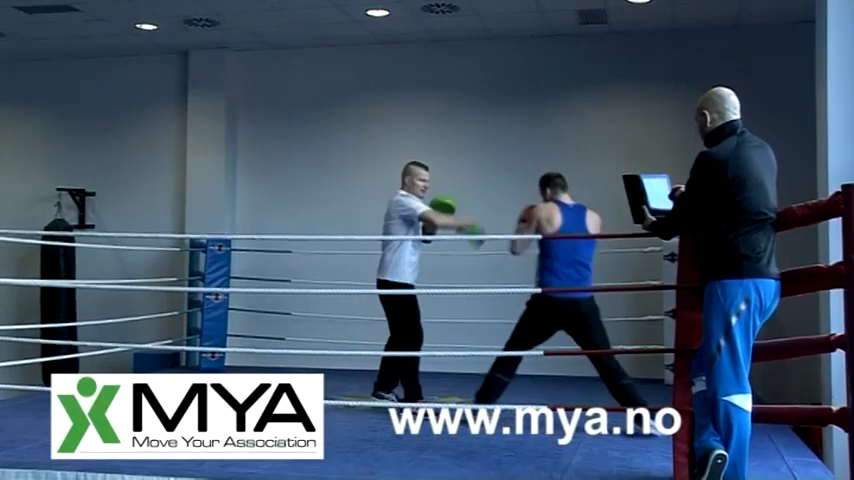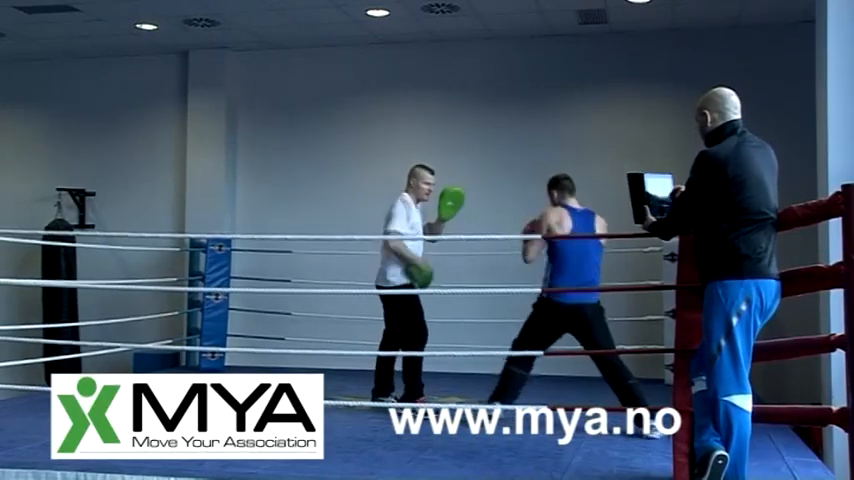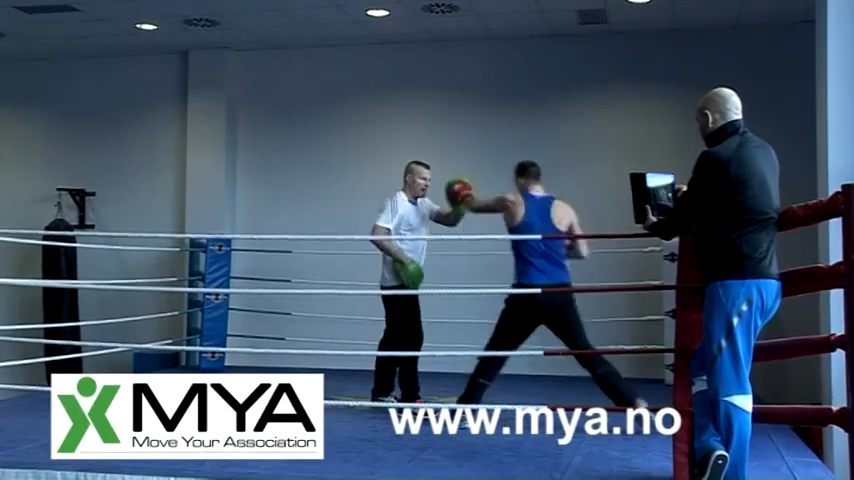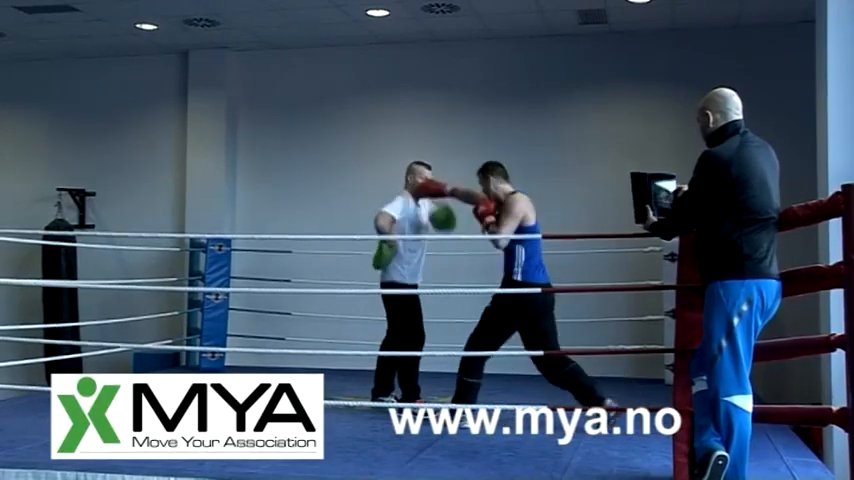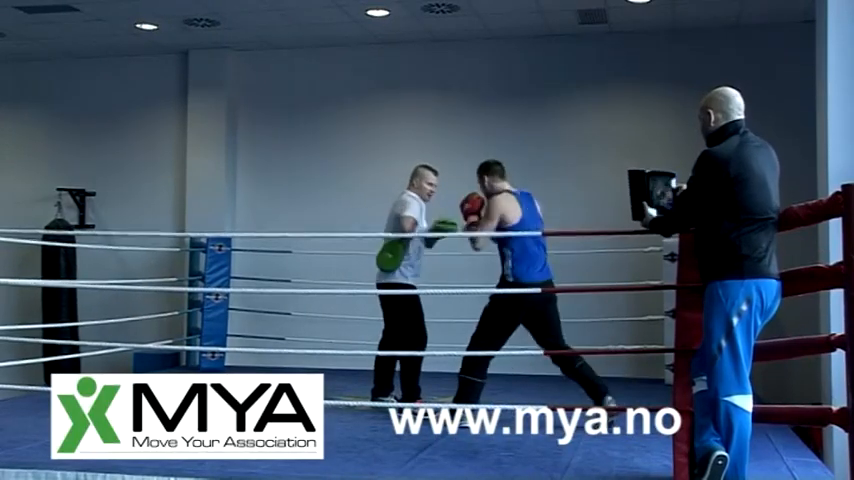
dt=0.2s
person 1, frame 1
left shoulder: (714, 158)
right shoulder: (761, 151)
left elbow: (686, 219)
left wrist: (655, 225)
right wrist: (691, 195)
left hip: (734, 281)
right hip: (762, 278)
left knee: (728, 380)
right knee: (706, 367)
person 1, frame 2
left shoulder: (713, 157)
right shoulder: (762, 151)
left elbow: (686, 218)
left wrist: (655, 225)
right wrist: (690, 195)
left hip: (735, 281)
right hip: (762, 279)
left knee: (728, 381)
right knee: (706, 367)
person 1, frame 3
left shoulder: (716, 157)
right shoulder: (763, 151)
left elbow: (688, 218)
left wrist: (655, 225)
right wrist: (691, 196)
left hip: (735, 281)
right hip: (764, 279)
left knee: (728, 380)
right knee: (706, 367)
person 1, frame 4
left shoulder: (717, 157)
right shoulder: (763, 151)
left elbow: (689, 217)
left wrist: (657, 225)
right wrist: (691, 196)
left hip: (736, 280)
right hip: (764, 278)
left knee: (729, 380)
right knee: (706, 367)
person 1, frame 5
left shoulder: (716, 157)
right shoulder: (764, 152)
left elbow: (687, 216)
left wrist: (654, 221)
right wrist: (691, 195)
left hip: (736, 280)
right hip: (764, 278)
left knee: (729, 381)
right knee: (707, 367)
person 2, frame 1
left shoulder: (542, 212)
right shoulder: (592, 218)
left elbow: (516, 249)
left wrist: (524, 224)
left hip: (548, 302)
right hip: (582, 303)
left knee: (511, 352)
right knee: (606, 362)
left ankle: (482, 408)
right ankle: (642, 416)
person 2, frame 2
left shoulder: (551, 216)
right shoulder: (600, 222)
left elbow: (528, 257)
left wrist: (530, 233)
left hip: (554, 305)
right hip: (589, 307)
left knee: (521, 353)
right knee: (612, 364)
left ankle: (499, 404)
right ankle: (646, 420)
person 2, frame 3
left shoulder: (511, 202)
right shoulder: (564, 210)
left elbow: (474, 207)
right elbow: (582, 253)
left wrist: (465, 198)
left hip: (527, 294)
right hip: (559, 293)
left knee: (496, 352)
right knee: (586, 353)
right ankle: (634, 404)
person 2, frame 4
left shoulder: (517, 202)
right shoulder: (515, 201)
left elbow: (500, 241)
right elbow: (481, 199)
left wrist: (487, 220)
right wrist: (448, 190)
left hip: (525, 290)
right hip: (537, 292)
left knee: (477, 349)
right knee: (549, 357)
right ankle: (600, 402)
person 2, frame 5
left shoulder: (498, 202)
right shoulder: (531, 200)
left elbow: (478, 244)
left wrist: (471, 220)
left hip: (517, 289)
right hip: (543, 288)
left knee: (480, 349)
right knee: (559, 349)
right ankle: (604, 399)
person 3, frame 1
left shoulder: (408, 203)
right shoulder: (403, 201)
left elbow: (425, 235)
right elbow: (435, 219)
left wrist: (443, 225)
right wrist: (465, 223)
left hip: (396, 280)
right hip: (395, 280)
left knee: (401, 335)
right knee: (411, 336)
left ankle: (384, 387)
right ankle: (412, 399)
person 3, frame 2
left shoulder: (410, 206)
right shoulder: (403, 205)
left elbow: (429, 233)
right elbow: (392, 243)
left wrist: (444, 217)
right wrist: (419, 263)
left hip: (393, 283)
right hip: (398, 283)
left knee: (394, 337)
right knee: (416, 336)
left ankle: (382, 393)
right ankle: (413, 397)
person 3, frame 3
left shoulder: (423, 203)
right shoulder: (396, 202)
left elbow: (449, 220)
right elbow: (377, 235)
left wrist: (459, 207)
right wrist: (403, 259)
left hip: (403, 282)
right hip: (398, 282)
left knee: (394, 337)
right knee: (411, 337)
left ankle: (382, 393)
right ankle: (410, 399)
person 3, frame 4
left shoulder: (423, 205)
right shoulder: (402, 201)
left elbow: (441, 222)
right elbow: (381, 220)
left wrist: (444, 215)
right wrist: (389, 242)
left hip: (407, 282)
right hip: (399, 282)
left knee: (397, 337)
right knee: (412, 337)
left ankle: (382, 393)
right ankle: (410, 399)
person 3, frame 5
left shoulder: (412, 203)
right shoulder: (412, 201)
left elbow: (423, 241)
right elbow: (407, 225)
left wrist: (435, 233)
right wrist: (399, 245)
left hip: (392, 281)
right hip: (399, 282)
left knee: (393, 338)
right knee: (415, 338)
left ankle: (382, 392)
right ankle: (411, 399)
